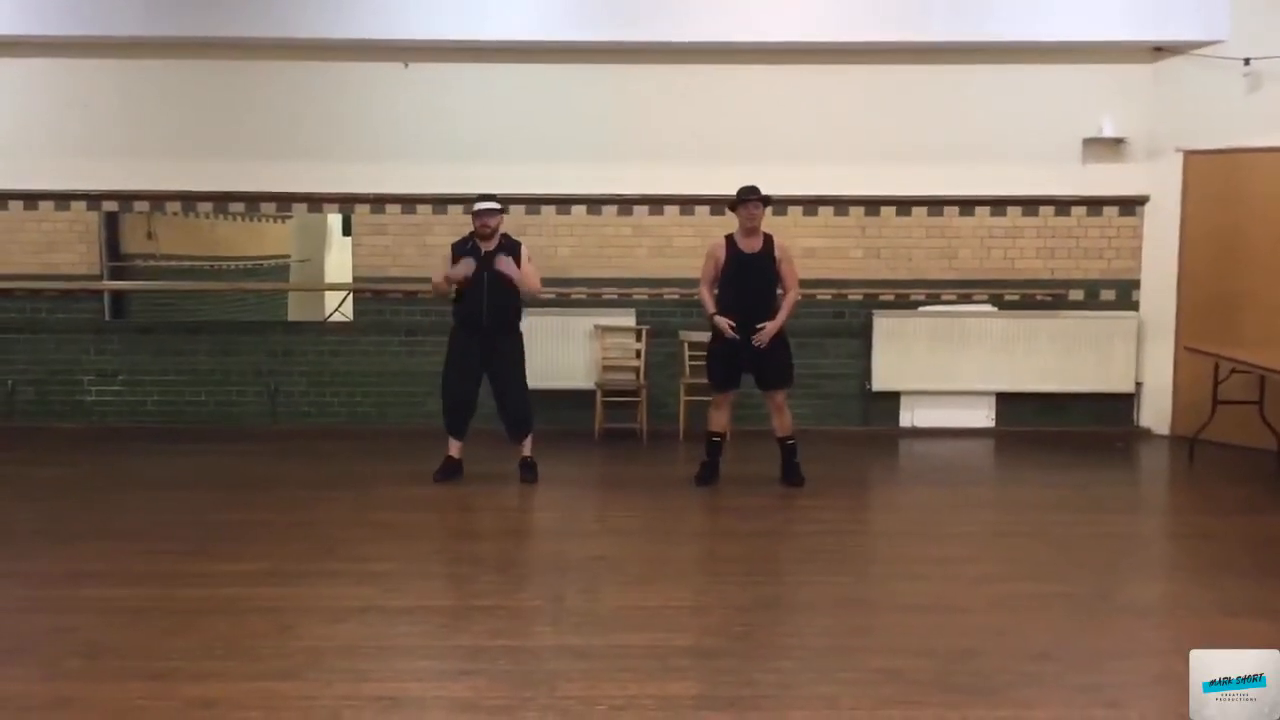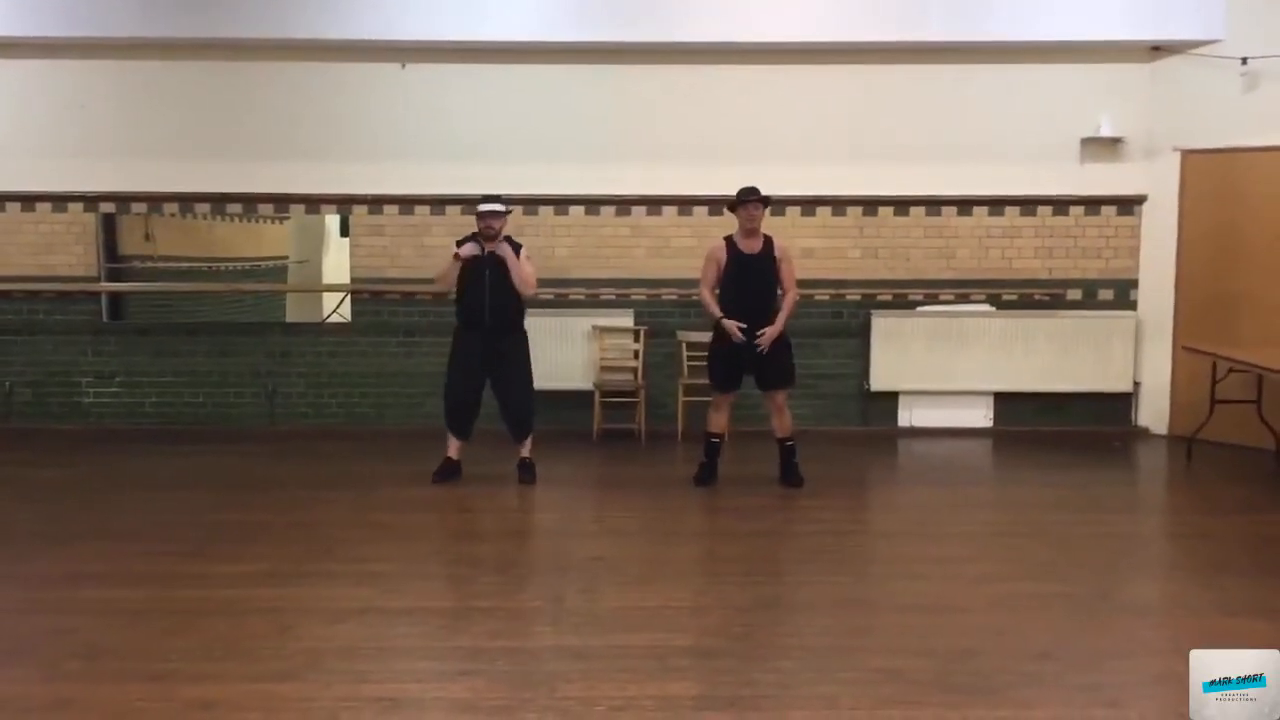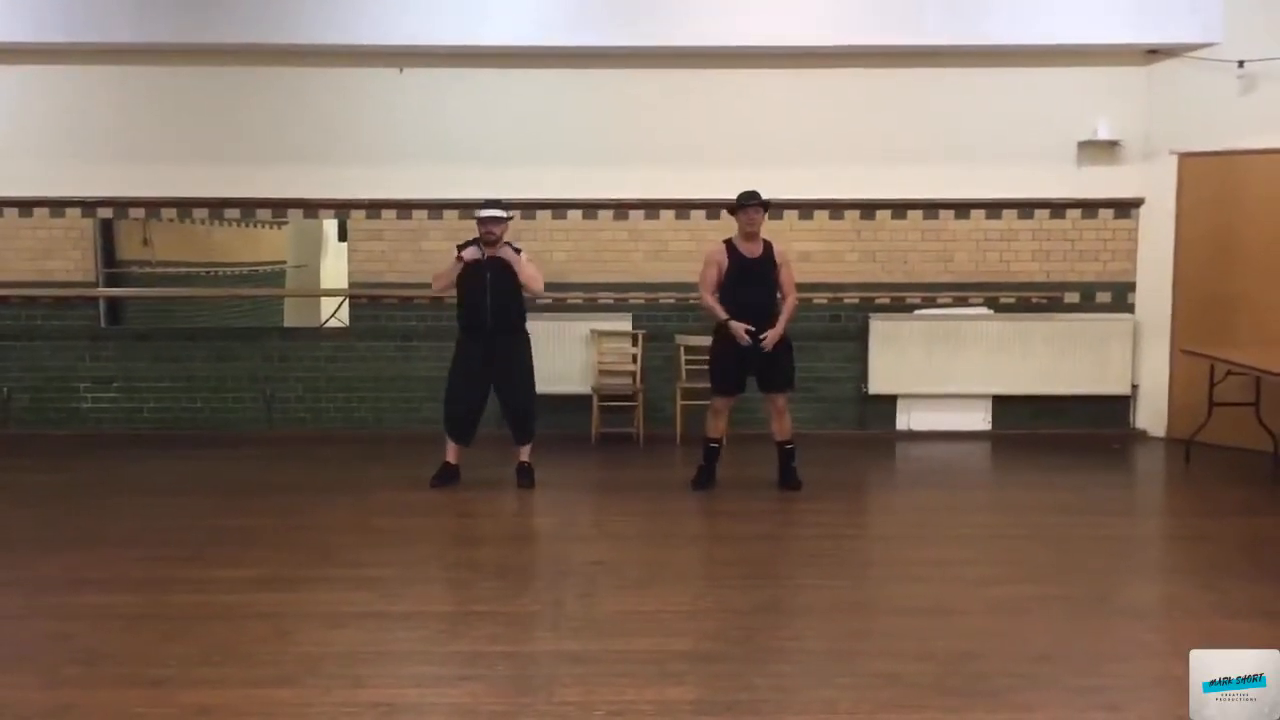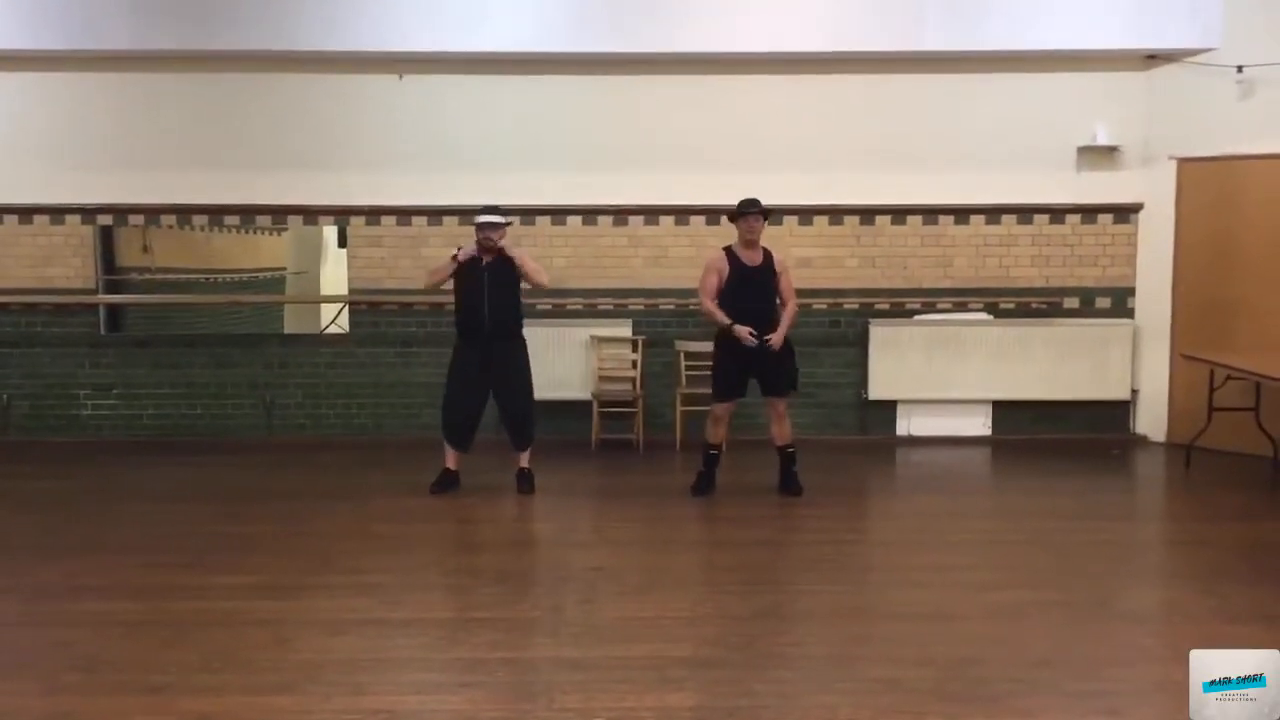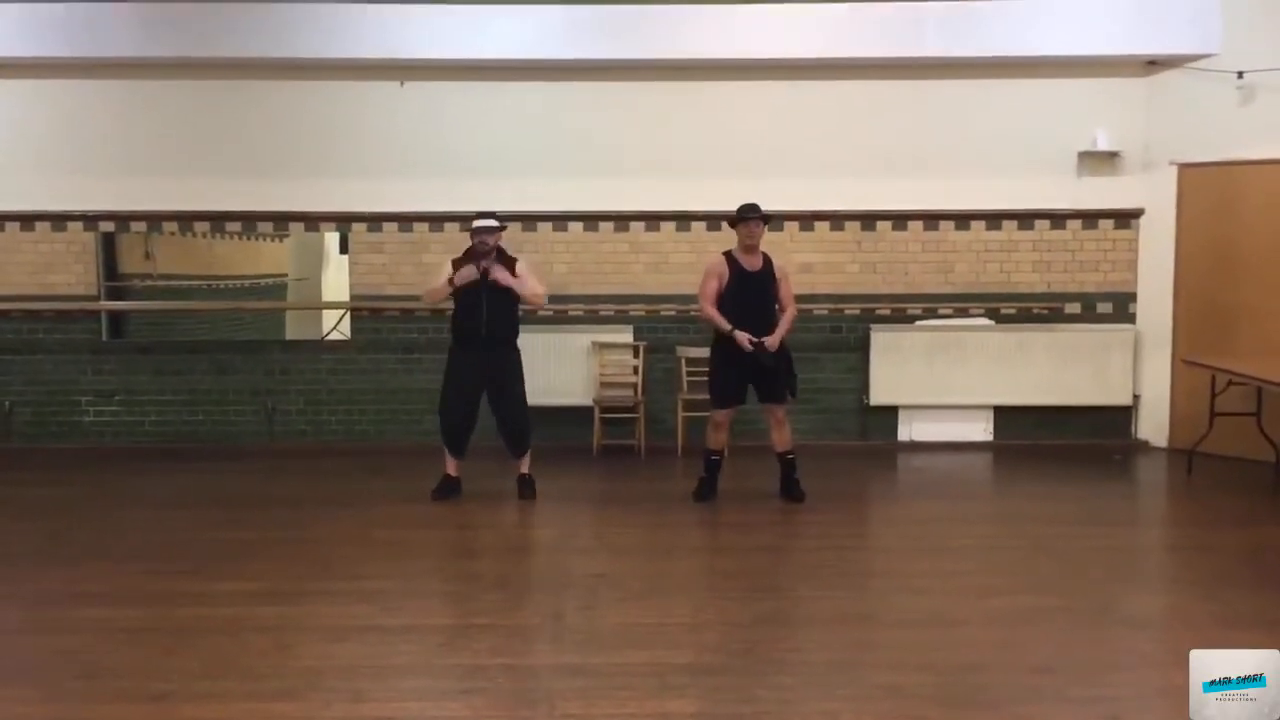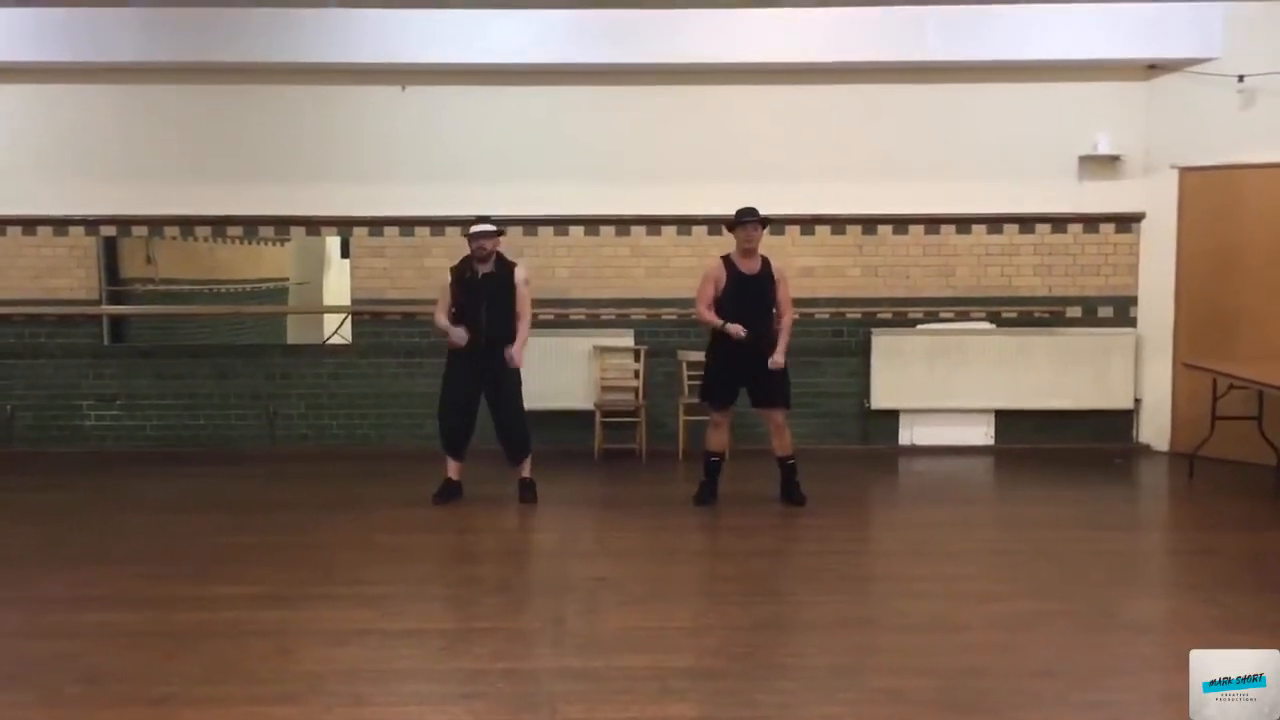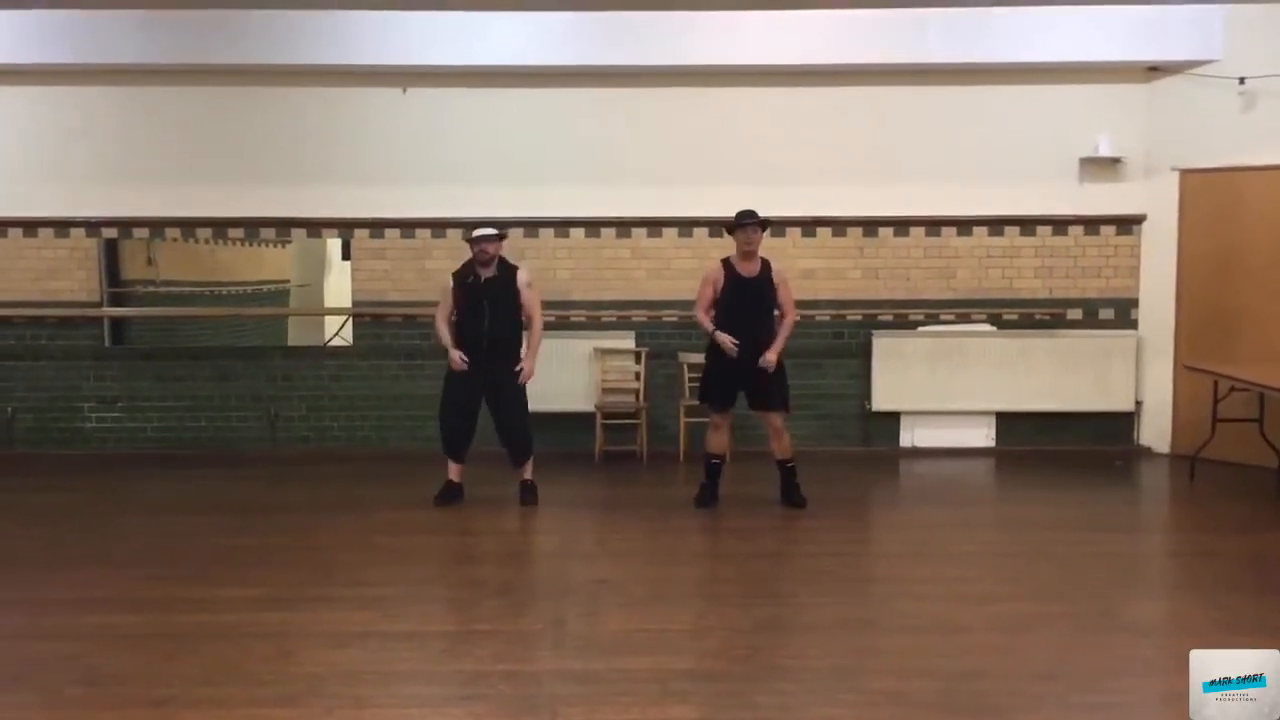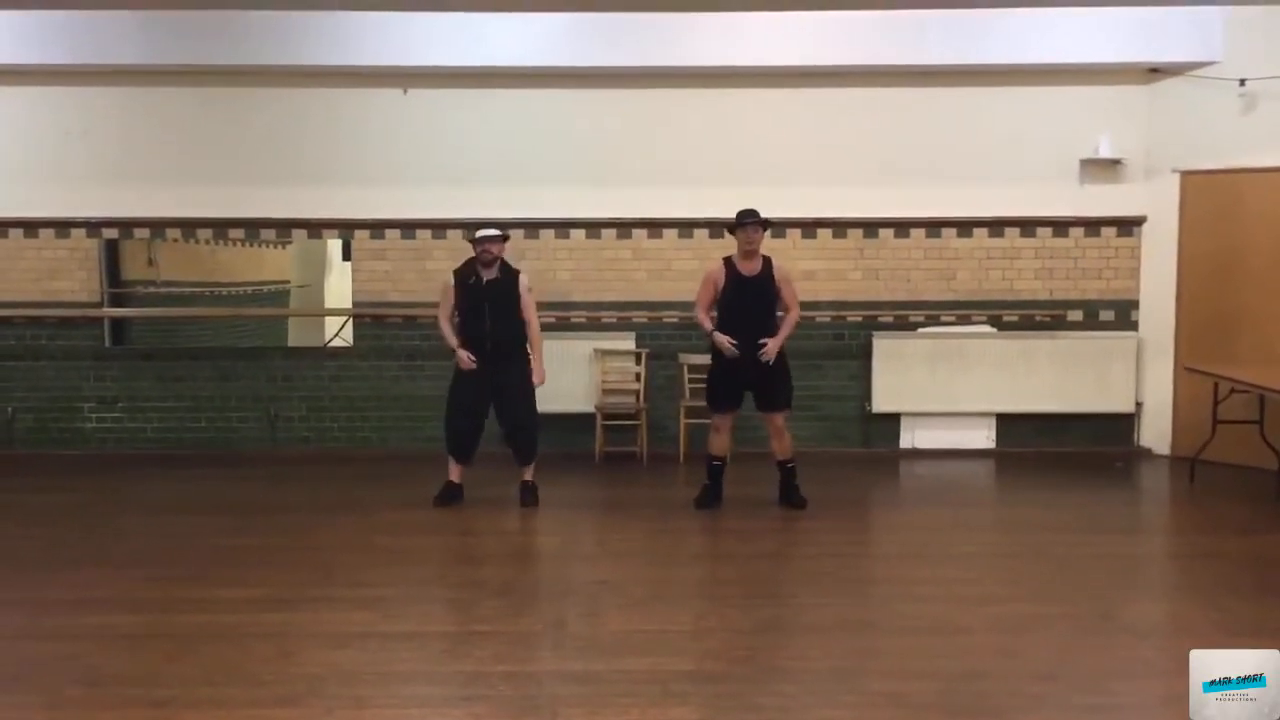
dt=0.2s
person 1, frame 1
left shoulder: (777, 248)
right shoulder: (720, 248)
left elbow: (792, 290)
right elbow: (705, 287)
left wrist: (776, 323)
right wrist: (714, 316)
left hip: (767, 333)
right hip: (728, 333)
left knee: (777, 398)
right knee: (721, 397)
left ankle: (790, 464)
right ankle: (711, 463)
person 1, frame 2
left shoulder: (777, 249)
right shoulder: (720, 249)
left elbow: (790, 292)
right elbow: (706, 290)
left wrist: (777, 326)
right wrist: (721, 319)
left hip: (768, 335)
right hip: (730, 334)
left knee: (778, 399)
right knee: (721, 398)
left ankle: (788, 465)
right ankle: (709, 464)
person 1, frame 3
left shoulder: (776, 254)
right shoulder: (720, 253)
left elbow: (790, 296)
right elbow: (706, 294)
left wrist: (778, 328)
right wrist: (729, 322)
left hip: (770, 338)
right hip: (731, 337)
left knee: (779, 403)
right knee: (720, 403)
left ankle: (787, 469)
right ankle: (708, 468)
person 1, frame 4
left shoulder: (775, 262)
right shoulder: (720, 260)
left elbow: (790, 302)
right elbow: (706, 301)
left wrist: (781, 332)
right wrist: (732, 326)
left hip: (772, 343)
right hip: (732, 344)
left knee: (779, 407)
right knee: (720, 410)
left ankle: (788, 474)
right ankle: (708, 474)
person 1, frame 5
left shoulder: (775, 267)
right shoulder: (720, 265)
left elbow: (789, 307)
right elbow: (706, 306)
left wrist: (778, 335)
right wrist: (733, 332)
left hip: (768, 349)
right hip: (729, 350)
left knee: (778, 414)
right knee: (720, 416)
left ankle: (789, 480)
right ankle: (709, 480)
person 1, frame 6
left shoulder: (773, 271)
right shoulder: (718, 269)
left elbow: (786, 312)
right elbow: (701, 309)
left wrist: (780, 350)
right wrist: (724, 326)
left hip: (764, 355)
right hip: (725, 354)
left knee: (777, 419)
right knee: (718, 418)
left ankle: (790, 484)
right ankle: (709, 483)
person 1, frame 7
left shoulder: (773, 273)
right shoulder: (717, 272)
left elbow: (788, 314)
right elbow: (700, 311)
left wrist: (775, 349)
right wrist: (715, 334)
left hip: (763, 358)
right hip: (724, 357)
left knee: (775, 423)
right knee: (718, 420)
left ankle: (790, 486)
right ankle: (710, 486)
person 1, frame 8
left shoulder: (776, 271)
right shoulder: (719, 271)
left elbow: (793, 310)
right elbow: (701, 310)
left wrist: (778, 340)
right wrist: (714, 334)
left hip: (767, 356)
right hip: (729, 356)
left knee: (777, 422)
right knee: (721, 421)
left ankle: (789, 487)
right ankle: (713, 487)
person 2, frame 1
left shoulder: (517, 251)
right shoulder: (458, 250)
left elbow: (535, 288)
right elbow: (438, 288)
left wrist: (513, 272)
right wrist: (450, 277)
left hip: (506, 337)
right hip: (466, 337)
left knee: (514, 397)
right knee: (456, 396)
left ankle: (527, 459)
right ankle: (453, 460)
person 2, frame 2
left shoulder: (517, 251)
right shoulder: (463, 248)
left elbow: (528, 289)
right elbow: (443, 285)
left wrist: (509, 258)
right wrist: (459, 259)
left hip: (510, 338)
right hip: (470, 336)
left knee: (518, 398)
right knee: (459, 397)
left ankle: (525, 459)
right ankle: (452, 460)
person 2, frame 3
left shoulder: (518, 256)
right shoulder: (463, 253)
left elbow: (537, 287)
right elbow: (437, 285)
left wrist: (511, 258)
right wrist: (461, 260)
left hip: (512, 341)
right hip: (472, 342)
left knee: (520, 403)
right knee: (459, 402)
left ankle: (524, 464)
right ankle: (451, 465)
person 2, frame 4
left shoulder: (512, 260)
right shoulder: (462, 259)
left elbow: (542, 281)
right elbow: (430, 282)
left wrist: (513, 252)
right wrist: (457, 259)
left hip: (509, 347)
right hip: (469, 347)
left knee: (519, 408)
right knee: (457, 408)
left ankle: (524, 470)
right ankle: (450, 471)
person 2, frame 5
left shoulder: (514, 266)
right shoulder: (456, 266)
left elbow: (540, 298)
right elbow: (429, 298)
left wrist: (510, 282)
right wrist: (455, 281)
left hip: (503, 353)
right hip: (464, 353)
left knee: (514, 414)
right knee: (453, 414)
left ankle: (524, 475)
right ankle: (451, 477)
person 2, frame 6
left shoulder: (514, 272)
right shoulder: (455, 274)
left elbow: (525, 313)
right elbow: (439, 313)
left wrist: (518, 346)
right wrist: (450, 329)
left hip: (501, 359)
right hip: (462, 359)
left knee: (512, 419)
right knee: (453, 418)
left ankle: (526, 479)
right ankle: (452, 481)
person 2, frame 7
left shoulder: (517, 276)
right shoulder: (457, 280)
left elbow: (534, 317)
right elbow: (442, 317)
left wrist: (530, 358)
right wrist: (450, 348)
left hip: (506, 363)
right hip: (466, 363)
left knee: (515, 423)
right knee: (453, 421)
left ankle: (527, 481)
right ankle: (453, 483)
person 2, frame 8
left shoulder: (517, 280)
right shoulder: (457, 279)
left elbow: (531, 322)
right elbow: (444, 317)
left wrist: (538, 362)
right wrist: (457, 349)
left hip: (513, 364)
right hip: (473, 363)
left knee: (522, 423)
right knee: (460, 423)
left ankle: (528, 483)
right ankle: (454, 484)
